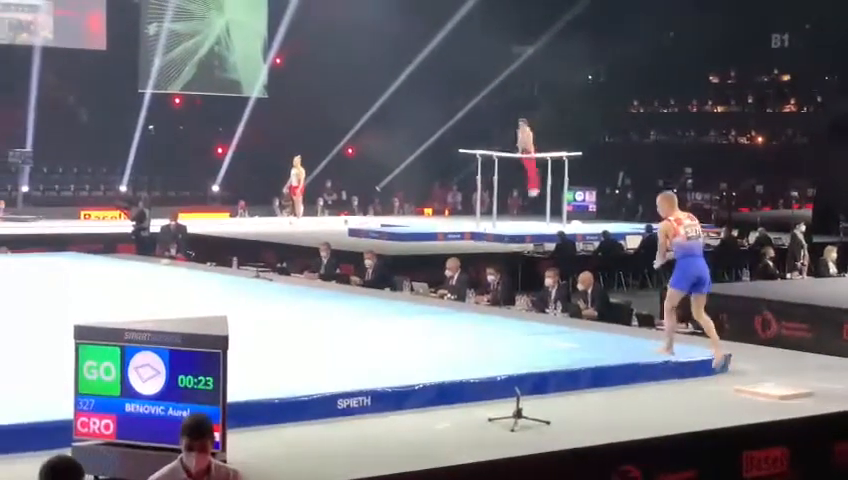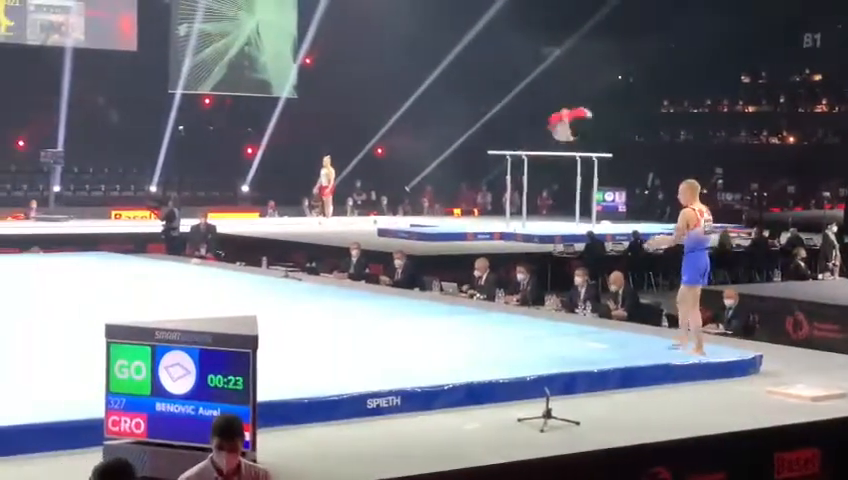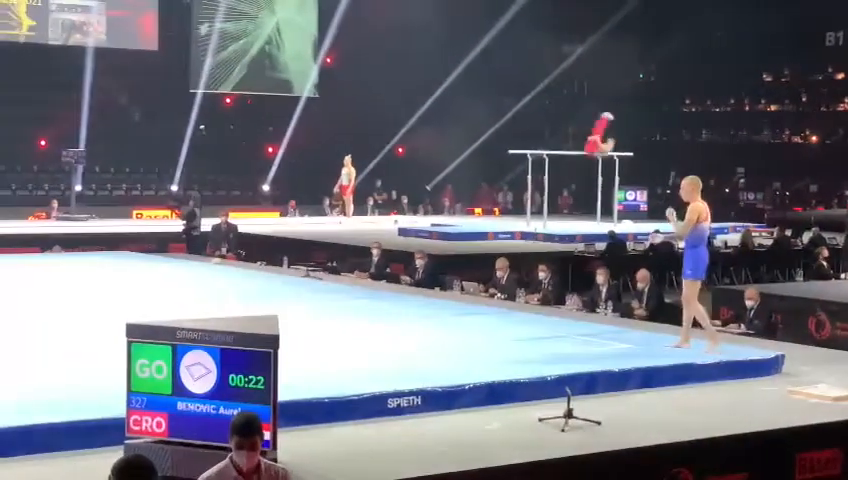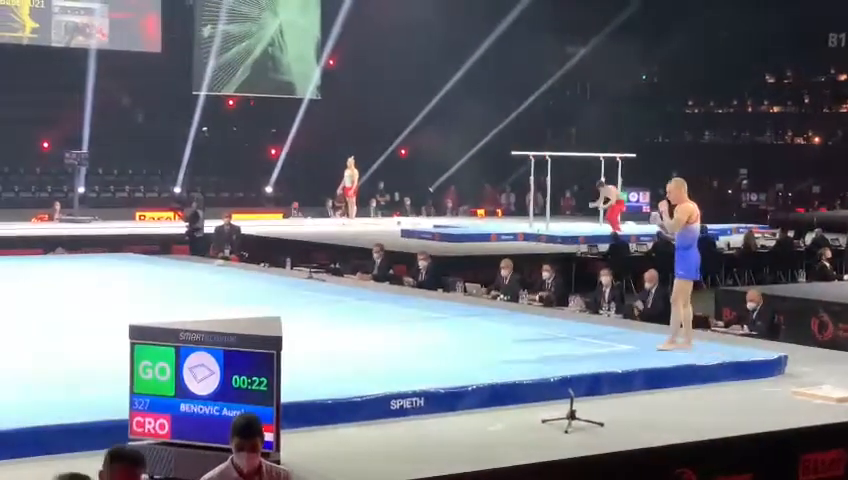
dt=0.4s
person 1, frame 1
left shoulder: (666, 225)
right shoulder: (693, 219)
left elbow: (662, 254)
left wrist: (658, 263)
left hip: (684, 267)
right hip: (701, 265)
left knee: (669, 307)
right knee: (700, 314)
left ankle: (668, 348)
right ankle: (716, 348)
person 1, frame 2
left shoulder: (687, 212)
right shoulder: (706, 211)
left elbow: (676, 239)
left wrist: (659, 242)
right wrist: (663, 240)
left hip: (693, 258)
right hip: (703, 256)
left knee: (692, 307)
right knee: (682, 300)
left ankle: (699, 348)
right ankle: (683, 338)
person 1, frame 3
left shoulder: (695, 206)
right shoulder: (698, 207)
left elbow: (683, 231)
right elbow: (687, 233)
left wrist: (672, 219)
left hip: (695, 254)
right hip: (693, 253)
left knee: (690, 301)
right knee: (688, 300)
left ankle: (713, 335)
right ankle: (685, 339)
person 1, frame 4
left shoulder: (687, 208)
right shoulder: (681, 208)
left elbow: (673, 230)
right elbow: (672, 231)
left wrist: (665, 213)
right wrist: (662, 219)
left hip: (687, 255)
right hip: (683, 254)
left knee: (676, 300)
right knee: (684, 301)
left ankle: (672, 340)
right ankle: (687, 340)
